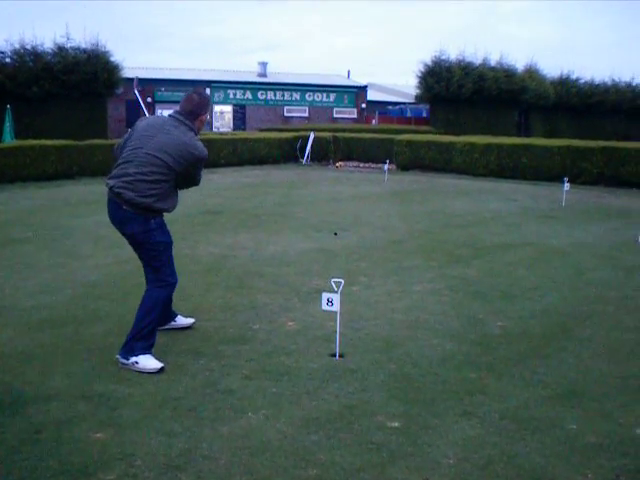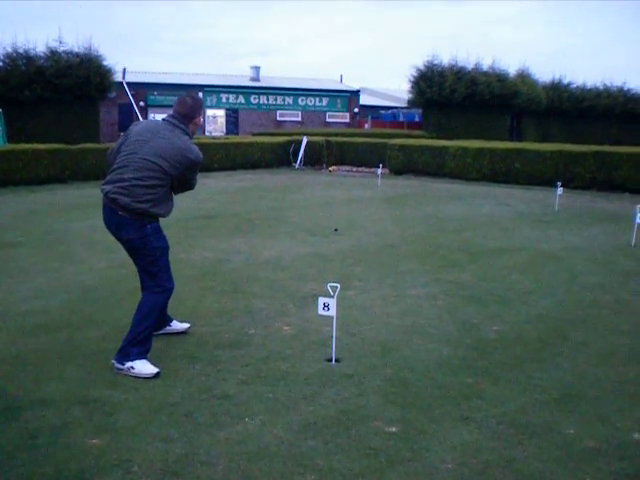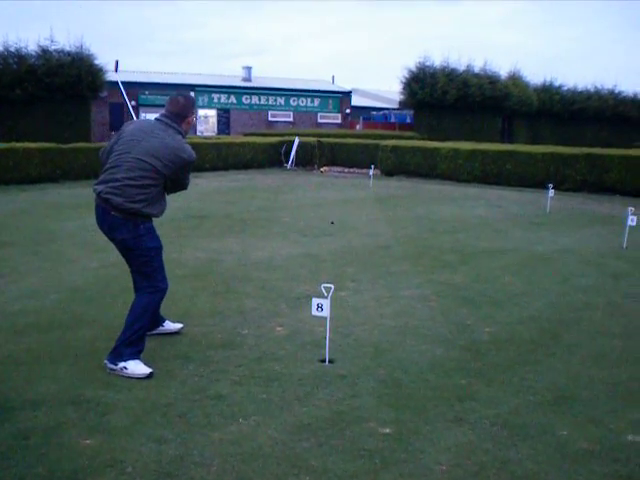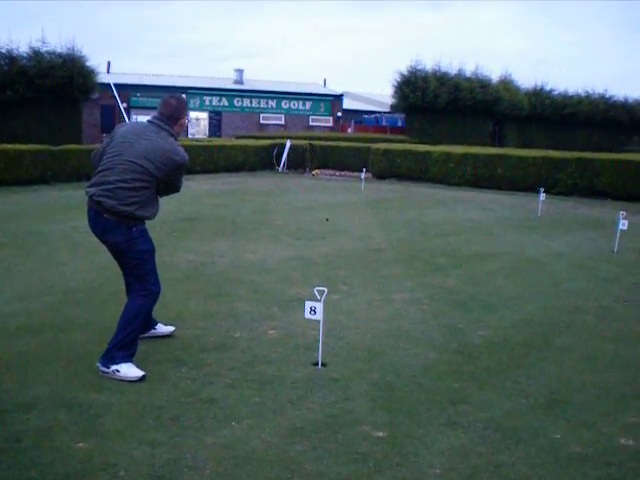
dt=0.2s
person 1, frame 1
left shoulder: (147, 121)
right shoulder: (195, 149)
left elbow: (118, 151)
right elbow: (187, 182)
left hip: (116, 202)
right hip: (142, 214)
left knee: (158, 265)
right knee: (163, 278)
left ankle: (163, 316)
right ankle: (133, 351)
person 1, frame 2
left shoulder: (142, 126)
right shoulder: (190, 153)
left elbow: (111, 157)
right elbow: (182, 186)
left hip: (111, 208)
right hip: (138, 220)
left knee: (153, 269)
right knee: (161, 284)
left ankle: (159, 321)
right ankle: (128, 356)
person 1, frame 3
left shoulder: (134, 126)
right shoulder: (183, 152)
left elbow: (104, 156)
right elbow: (175, 186)
left hip: (104, 208)
right hip: (130, 219)
left knee: (145, 269)
right knee: (154, 284)
left ankle: (152, 321)
right ankle: (121, 356)
person 1, frame 4
left shoulder: (126, 128)
right shoulder: (176, 155)
left elbow: (96, 159)
right elbow: (168, 188)
left hip: (97, 210)
right hip: (123, 223)
left knee: (138, 272)
right knee: (147, 287)
left ankle: (144, 324)
right ankle: (114, 359)
